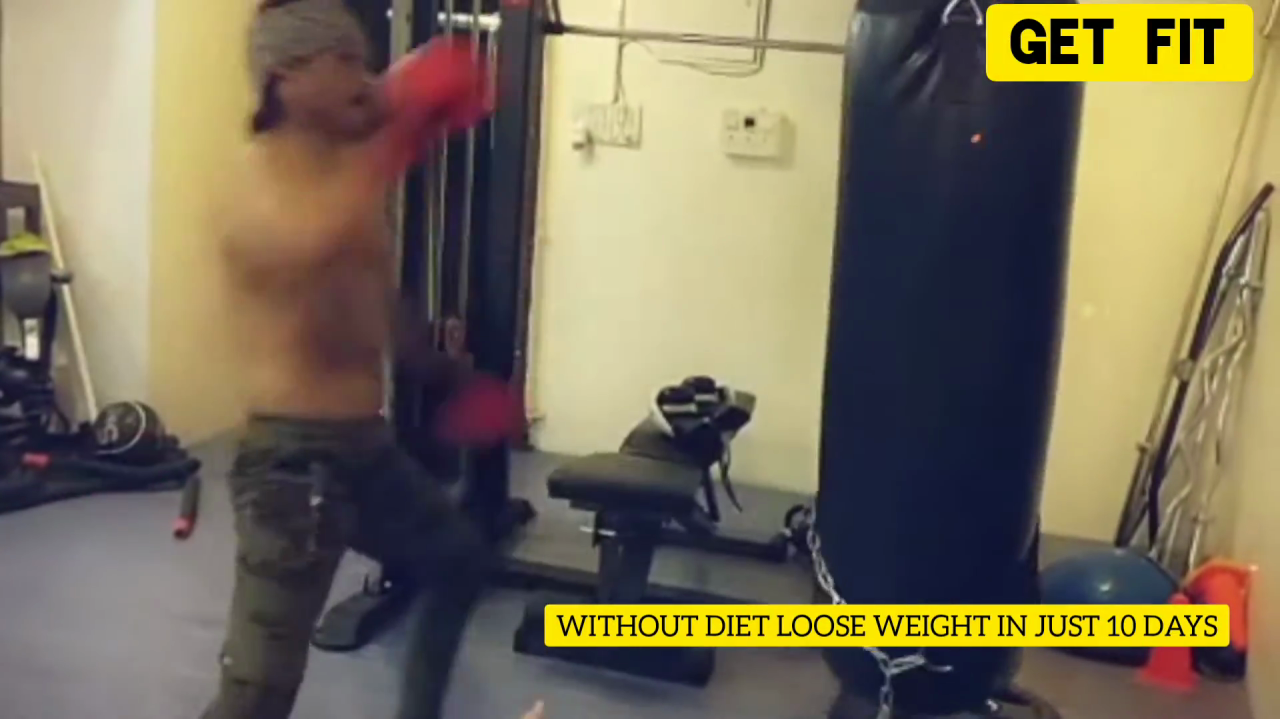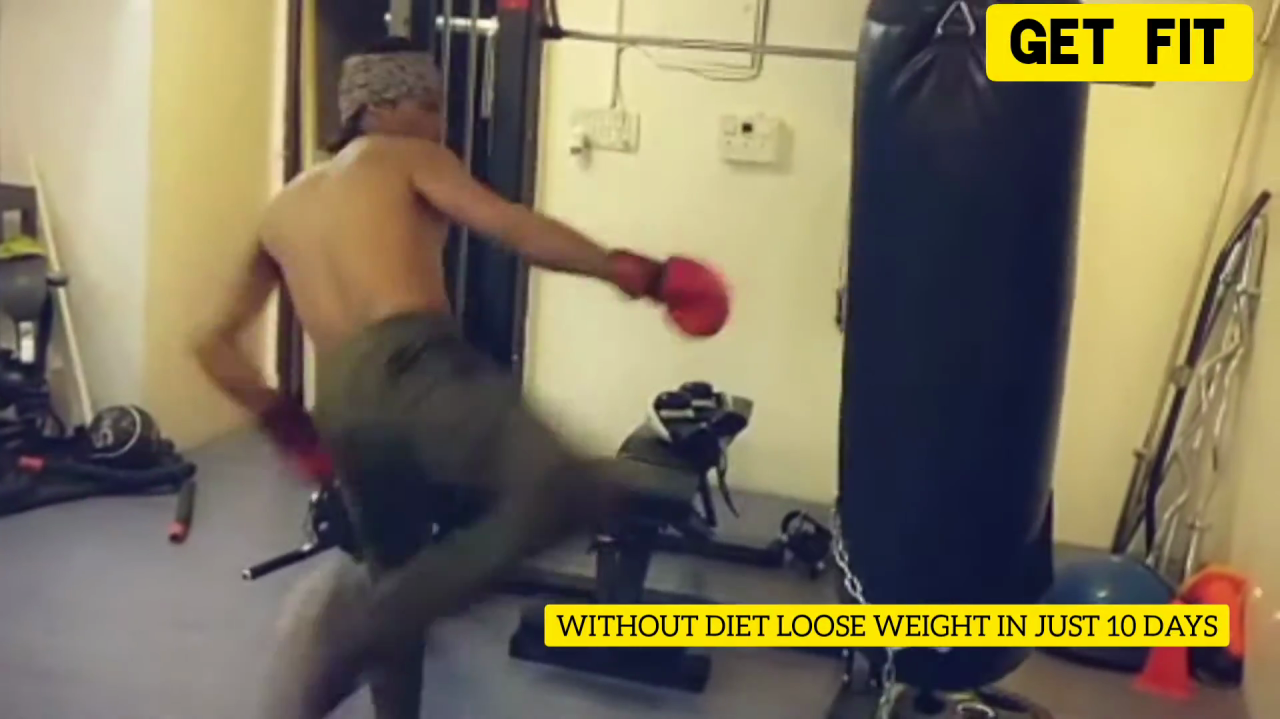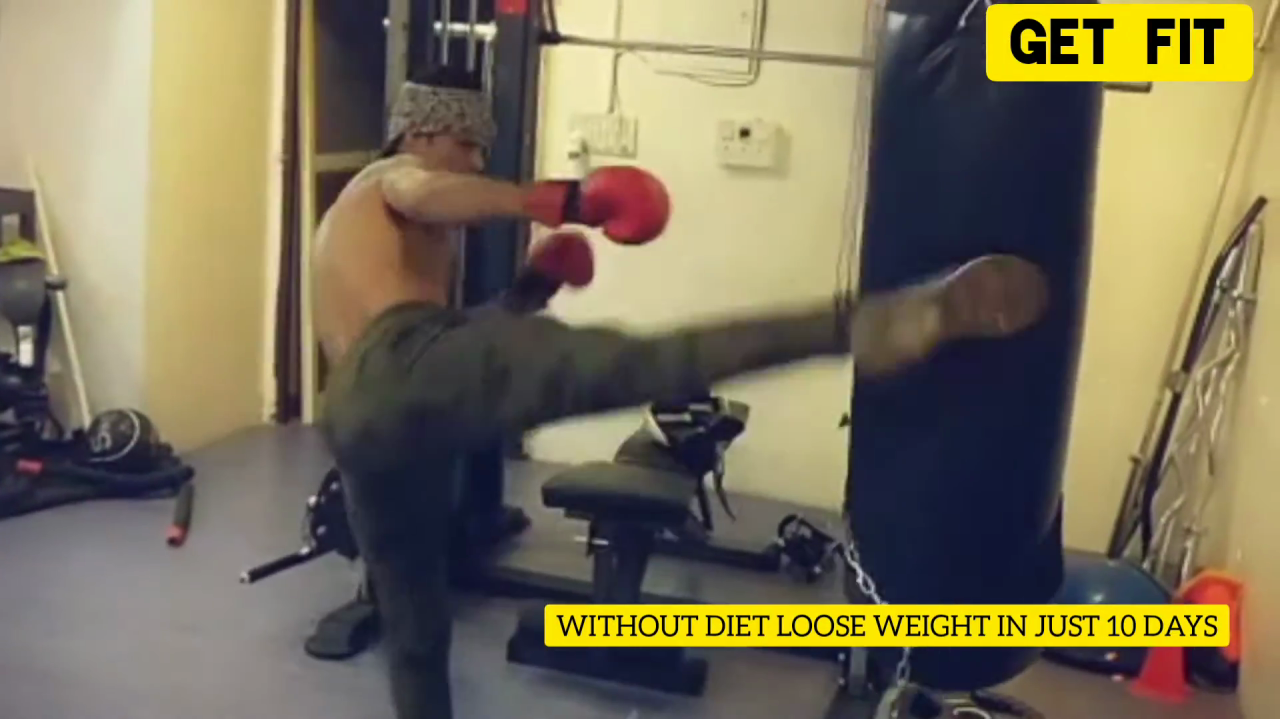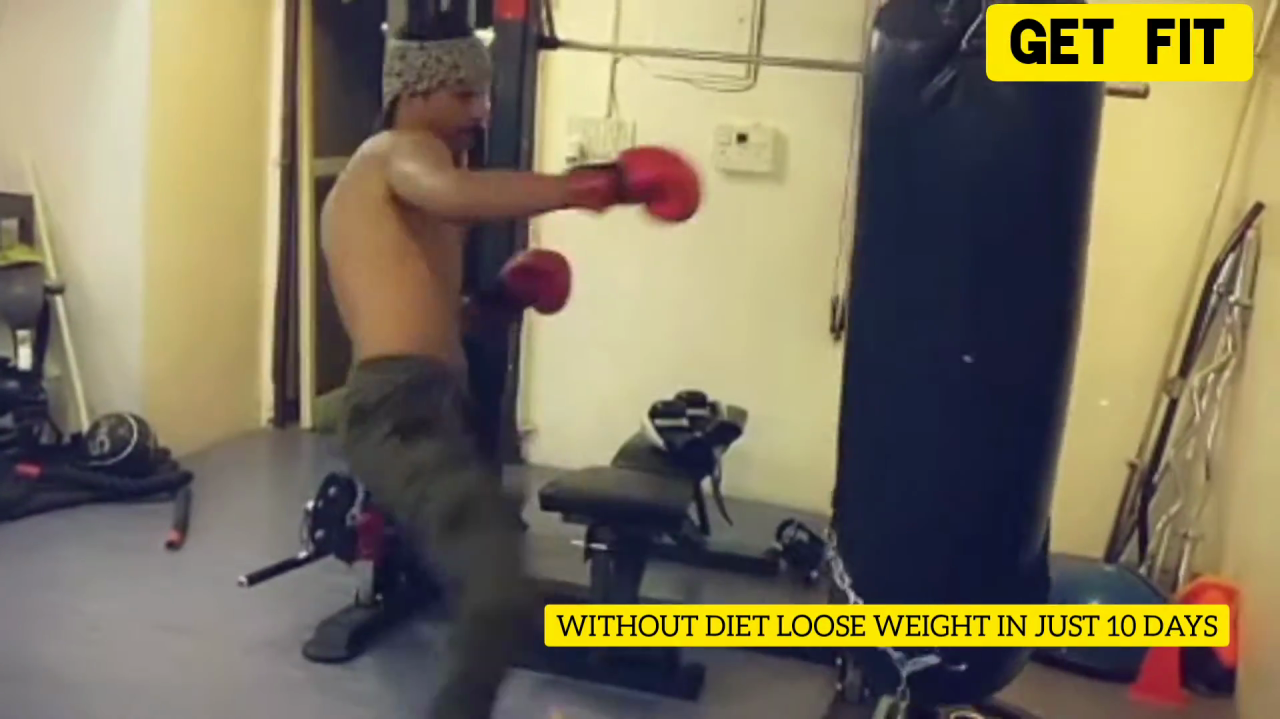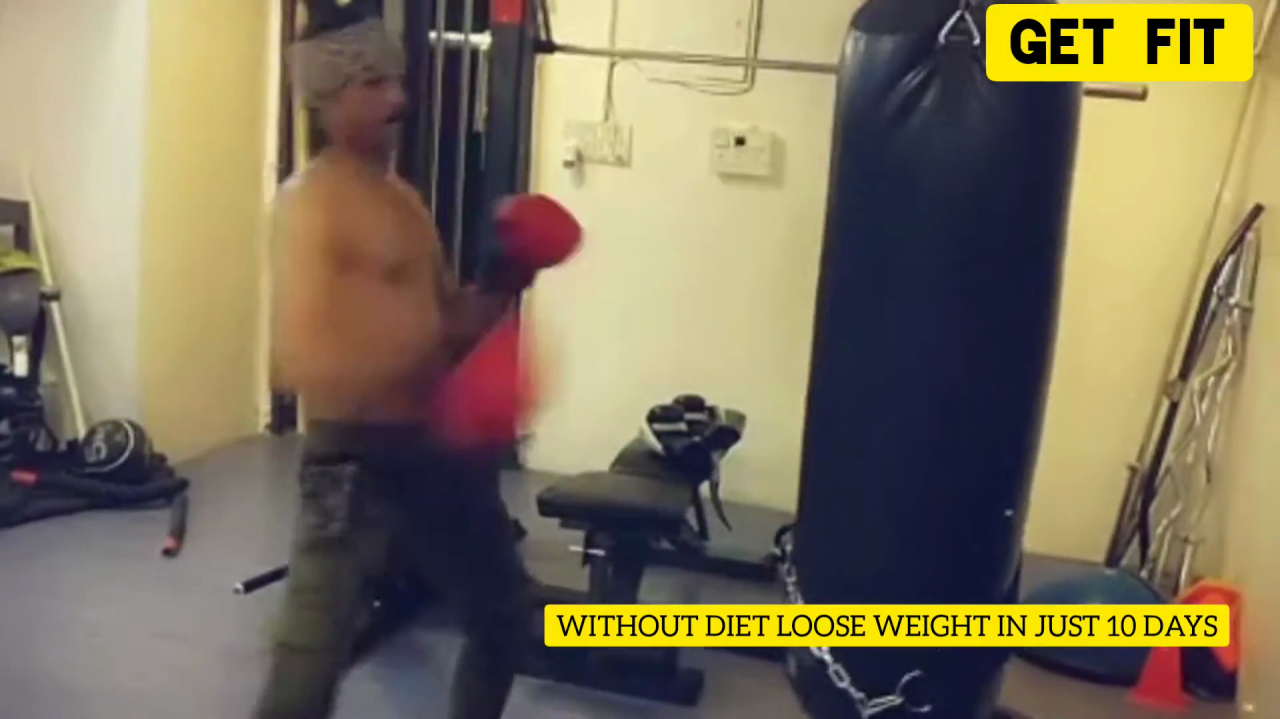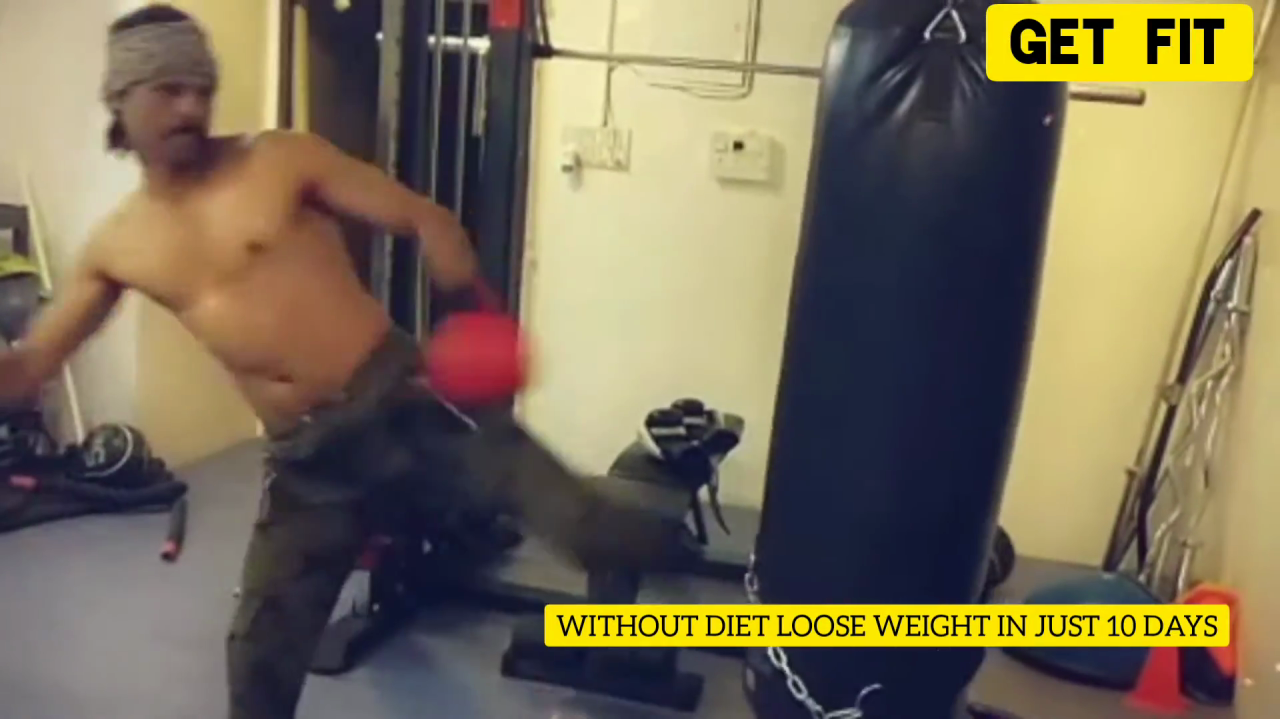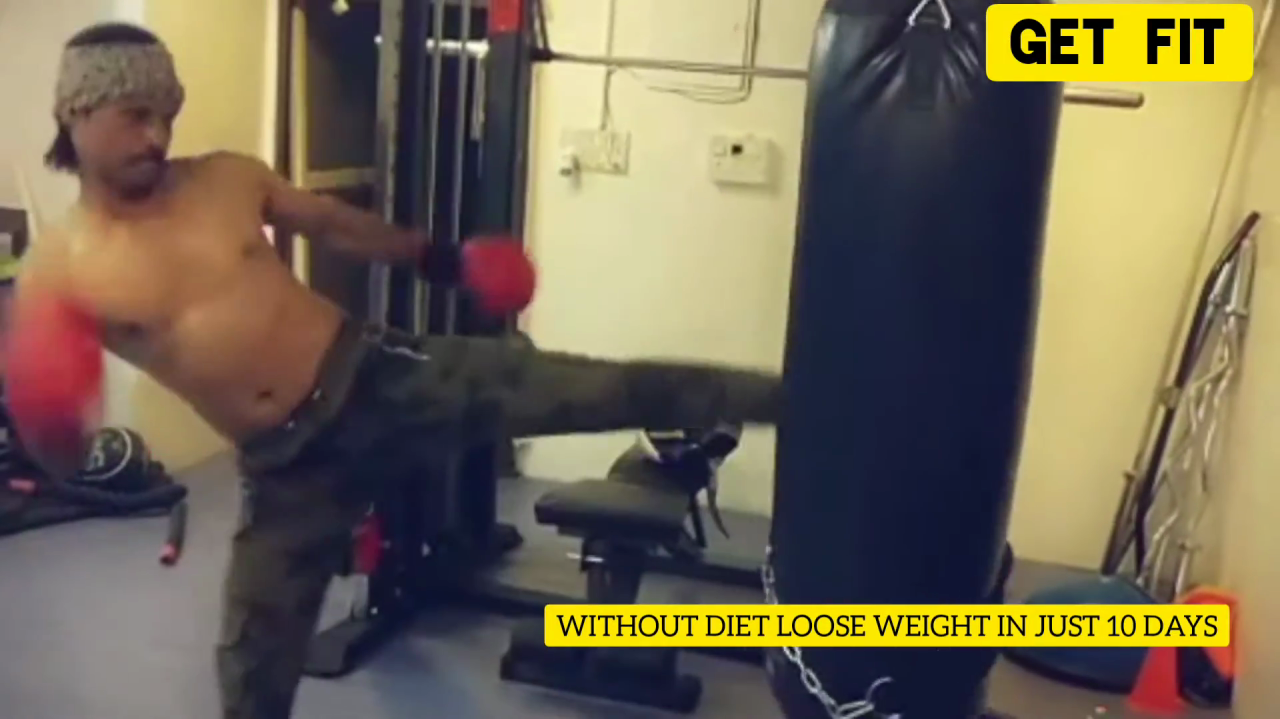
dt=0.2s
person 1, frame 1
left shoulder: (364, 159)
right shoulder: (260, 182)
right elbow: (312, 241)
left wrist: (452, 379)
right wrist: (395, 136)
left hip: (365, 445)
right hip: (295, 464)
left knee: (458, 562)
person 1, frame 2
left shoulder: (283, 209)
right shoulder: (408, 159)
left elbow: (213, 346)
right elbow: (515, 228)
left wrist: (282, 421)
right wrist: (639, 273)
left hip: (351, 403)
right hip: (410, 366)
left knee: (409, 590)
right knee: (582, 496)
right ankle: (346, 623)
person 1, frame 3
left shoulder: (341, 229)
right shoulder: (405, 176)
right elbow: (429, 200)
left wrist: (527, 291)
right wrist: (559, 199)
left hip: (354, 418)
right hip: (413, 363)
left knee: (413, 622)
right knee: (630, 364)
right ankle: (884, 327)
person 1, frame 4
left shoulder: (359, 194)
right shoulder: (401, 152)
right elbow: (465, 199)
left wrist: (493, 298)
right wrist: (604, 182)
left hip: (397, 412)
right hip: (408, 409)
left knee: (482, 599)
right knee: (497, 606)
person 1, frame 5
left shoulder: (401, 197)
right shoulder: (313, 207)
left elbow: (445, 312)
right elbow: (306, 366)
left wrist: (508, 275)
left hip: (442, 456)
right hip: (358, 466)
left knee: (510, 617)
person 1, frame 6
left shoulder: (281, 158)
right shoulder: (117, 244)
left elbow: (426, 219)
left wrist: (470, 306)
left hip: (386, 401)
right hip: (307, 457)
left knee: (585, 522)
right knee: (261, 656)
person 1, frame 7
left shoulder: (231, 179)
left elbow: (332, 221)
left wrist: (440, 258)
left hip: (376, 378)
right hip: (288, 462)
left knee: (600, 391)
left ankle: (786, 398)
